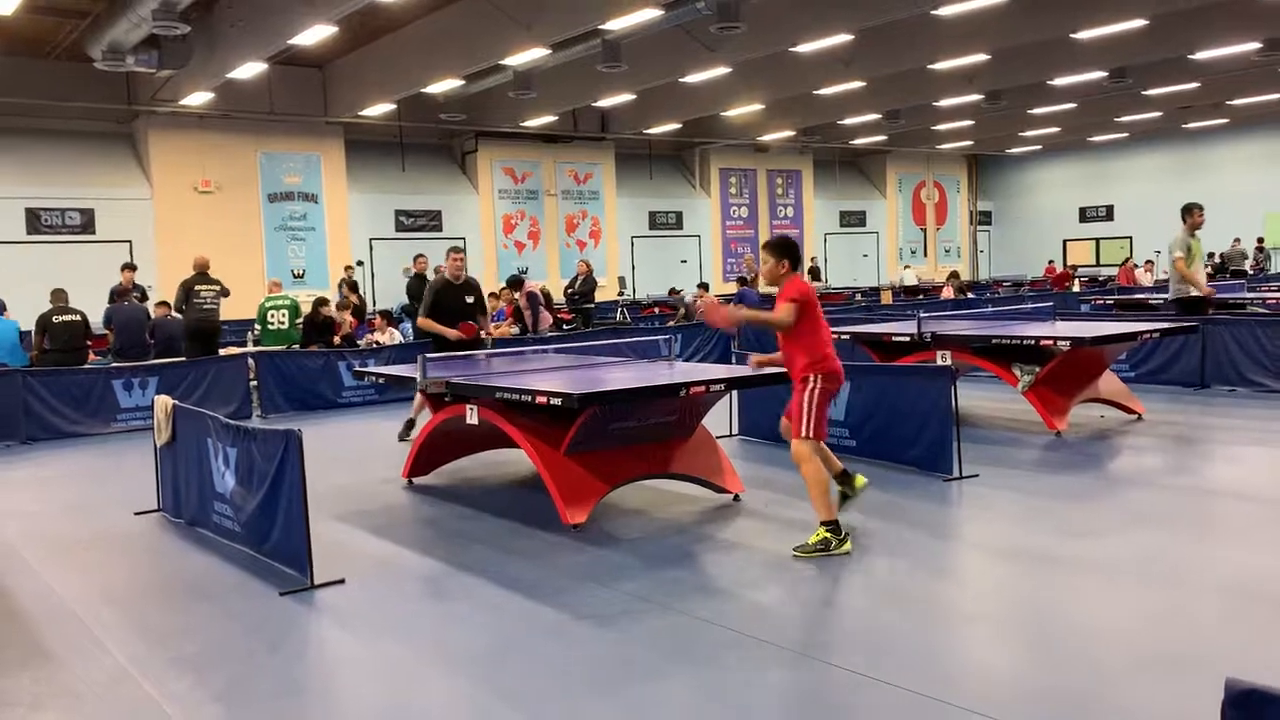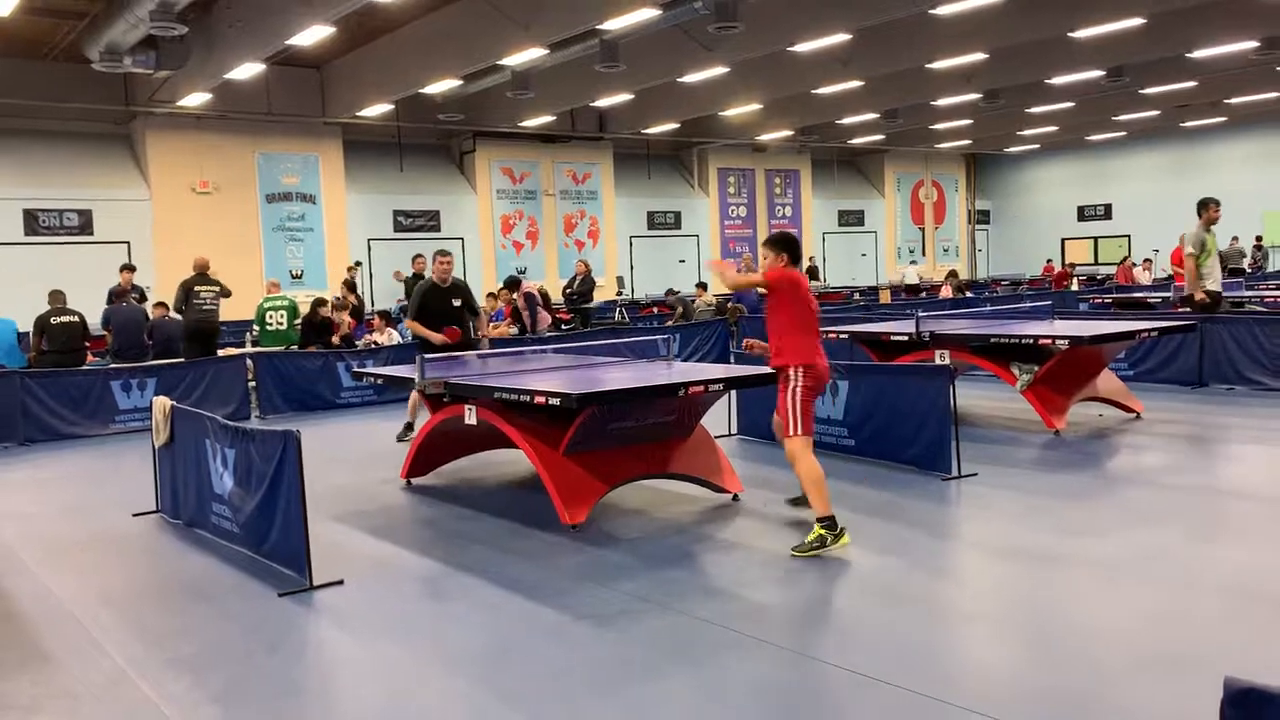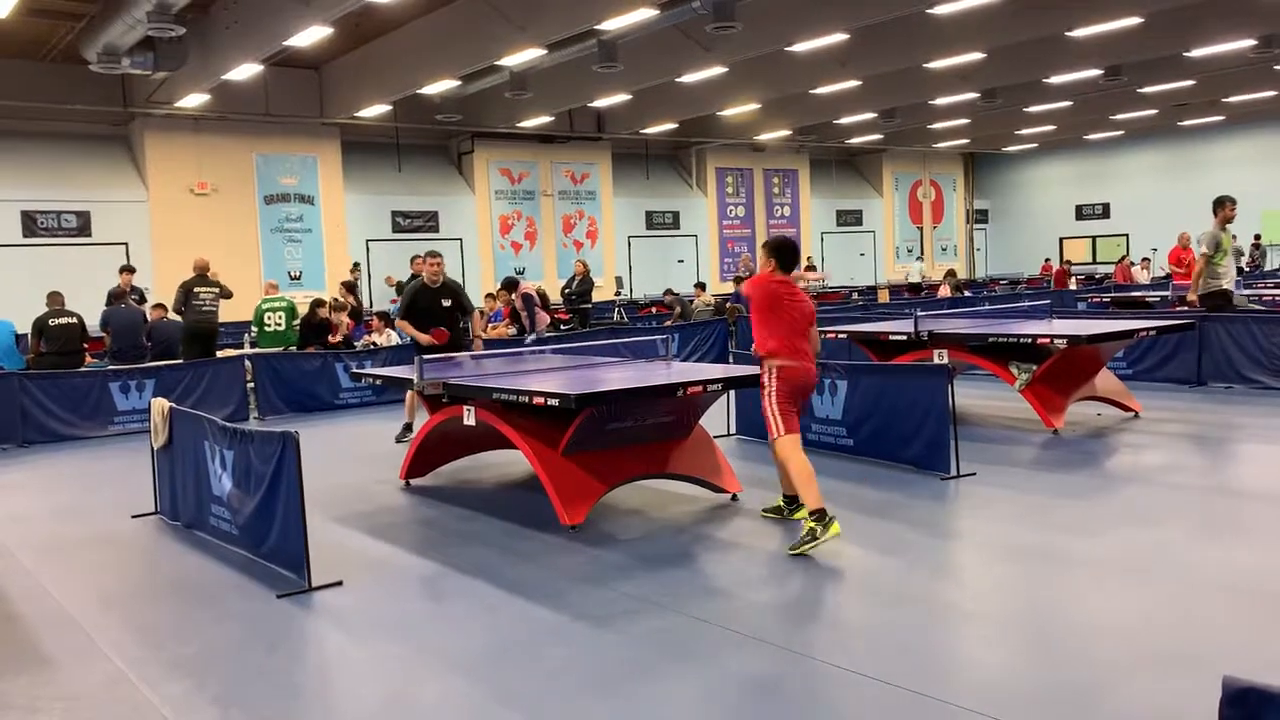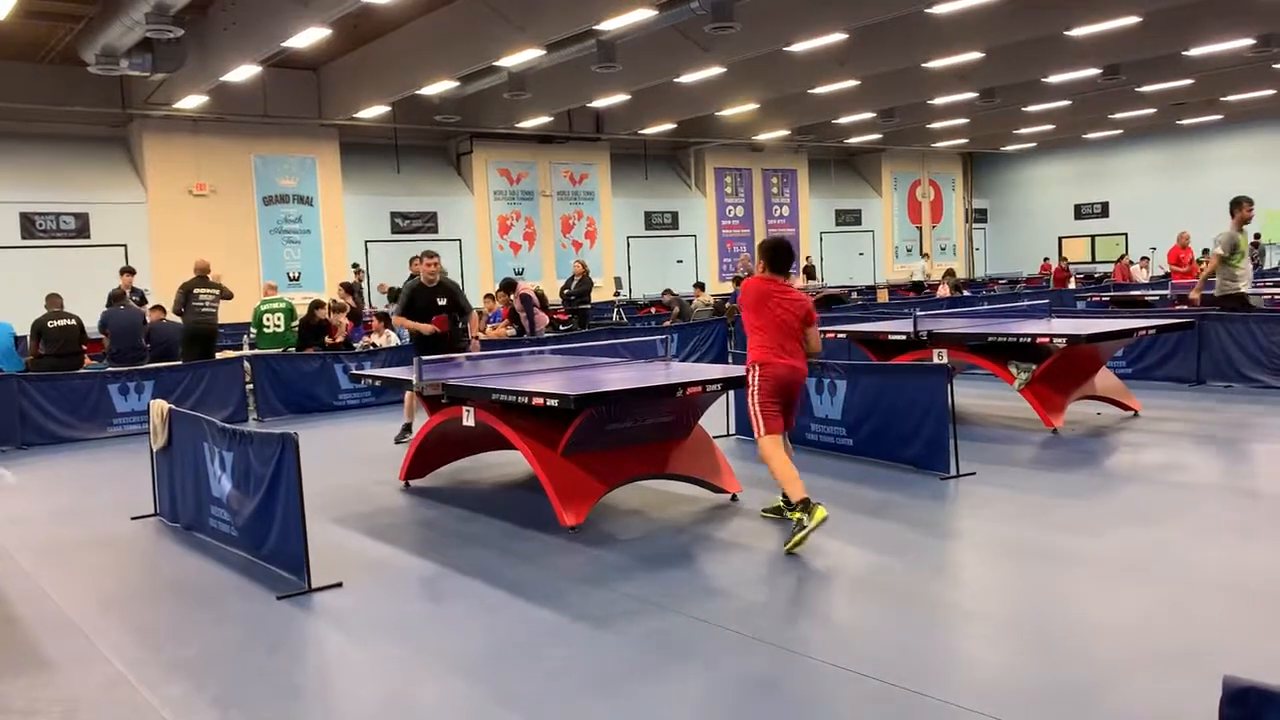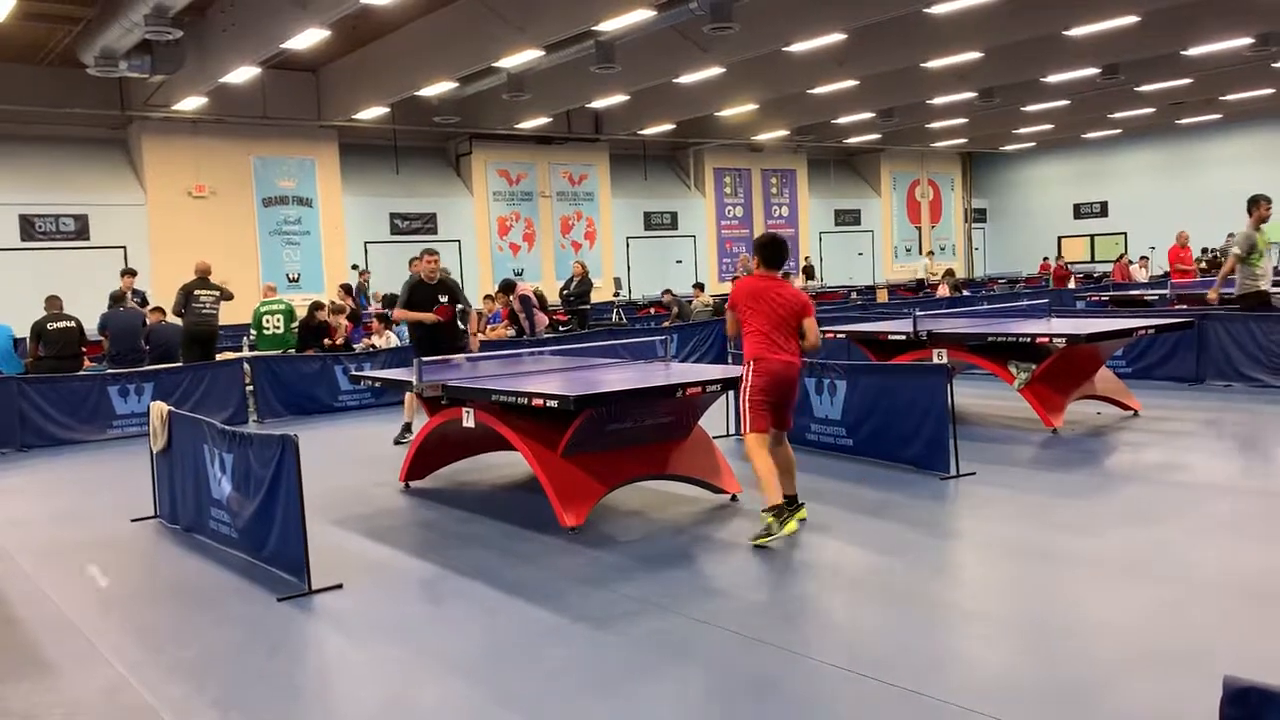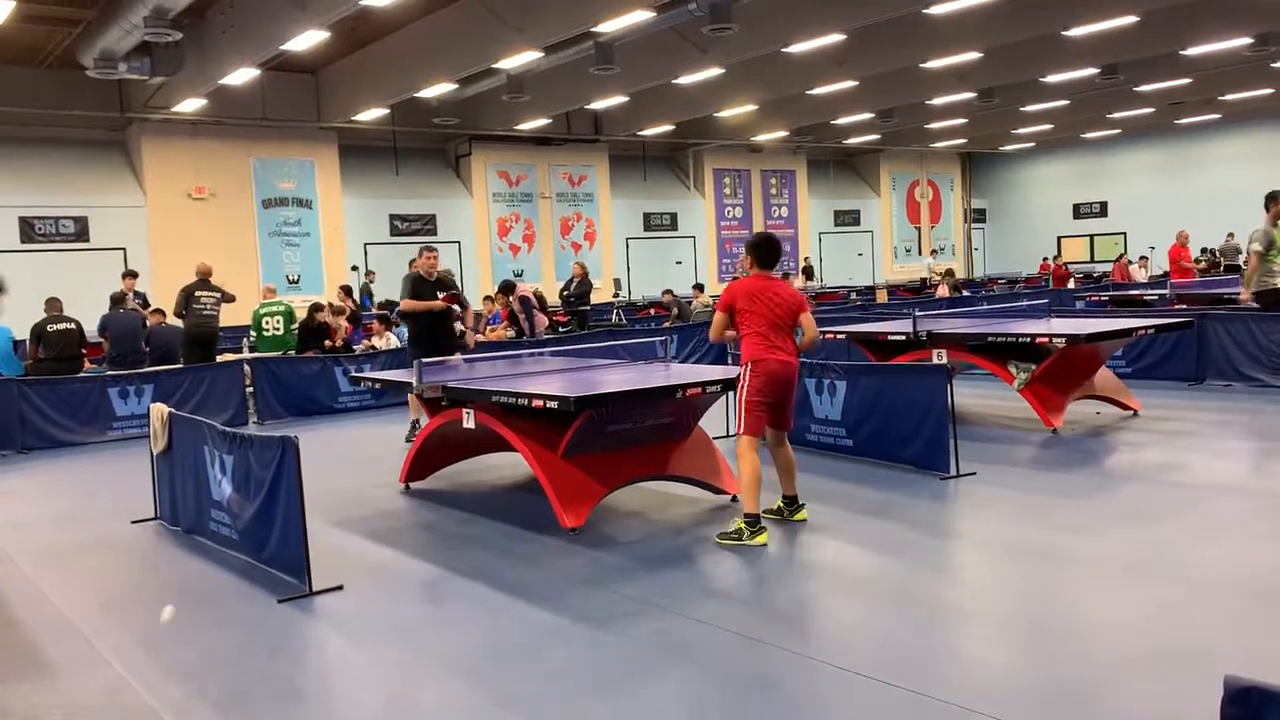
dt=0.1s
person 1, frame 1
left shoulder: (796, 286)
right shoulder: (789, 291)
left elbow: (784, 320)
left wrist: (744, 315)
right wrist: (768, 359)
left hip: (817, 376)
right hip: (812, 374)
left knee: (803, 451)
right knee: (791, 429)
left ankle: (832, 533)
right ankle: (846, 479)
person 1, frame 2
left shoulder: (786, 278)
right shoulder: (793, 285)
left elbow: (736, 282)
left wrist: (726, 270)
right wrist: (767, 349)
left hip: (800, 373)
right hip: (803, 370)
left knee: (797, 448)
right knee: (781, 425)
left ankle: (828, 529)
right ankle: (811, 490)
person 1, frame 3
left shoulder: (760, 284)
right shoulder: (803, 300)
left elbow: (748, 288)
right elbow: (812, 347)
left hip: (779, 373)
right hip: (806, 373)
left knee: (787, 447)
right knee: (785, 438)
left ankle: (820, 518)
right ankle: (792, 501)
person 1, frame 4
left shoulder: (751, 287)
right shoulder: (803, 301)
right elbow: (815, 348)
left hip: (765, 372)
right hip: (796, 372)
left knee: (770, 446)
right knee: (779, 438)
left ankle: (807, 510)
right ankle: (790, 503)
person 1, frame 5
left shoulder: (742, 288)
right shoulder: (798, 296)
left elbow: (732, 330)
right elbow: (814, 340)
left hip: (761, 368)
right hip: (790, 369)
left knee: (756, 444)
right knee: (777, 436)
left ankle: (777, 517)
right ankle: (791, 503)
person 1, frame 6
left shoulder: (735, 290)
right shoulder: (793, 294)
left elbow: (715, 336)
right elbow: (812, 336)
left wrist: (733, 334)
left hip: (758, 369)
right hip: (788, 369)
left knee: (747, 445)
right knee: (777, 437)
left ankle: (752, 525)
right ankle: (791, 504)
person 2, frame 1
left shoulder: (473, 284)
right shoulder: (436, 286)
left elbow: (483, 313)
right elbow: (421, 320)
left wrist: (487, 333)
right wrist: (446, 331)
left hip: (470, 347)
right hip: (442, 348)
right ankle: (410, 423)
person 2, frame 2
left shoulder: (461, 286)
right shoulder: (423, 289)
left elbow: (477, 314)
right elbow: (409, 322)
left wrist: (483, 335)
right wrist: (431, 336)
left hip: (461, 346)
right hip: (432, 348)
right ankle: (409, 425)
person 2, frame 3
left shoulder: (453, 287)
right shoulder: (413, 290)
left elbow: (472, 313)
right elbow: (400, 322)
left wrist: (477, 337)
right wrist: (419, 336)
left hip: (454, 347)
right hip: (424, 349)
right ankle: (407, 427)
person 2, frame 4
left shoulder: (450, 287)
right shoulder: (411, 289)
left elbow: (470, 313)
right elbow: (397, 319)
left wrist: (474, 337)
right wrist: (420, 326)
left hip: (452, 346)
right hip: (423, 347)
right ankle: (407, 427)
person 2, frame 5
left shoulder: (451, 284)
right shoulder: (412, 286)
left elbow: (469, 311)
right elbow: (397, 314)
left wrist: (473, 334)
right wrist: (422, 316)
left hip: (451, 344)
right hip: (422, 346)
right ankle: (407, 428)
person 2, frame 6
left shoulder: (448, 282)
right shoulder: (411, 280)
left elbow: (466, 308)
right elbow: (404, 305)
left wrist: (469, 329)
right wrist: (433, 304)
left hip: (448, 341)
right hip: (420, 342)
right ankle: (415, 424)
